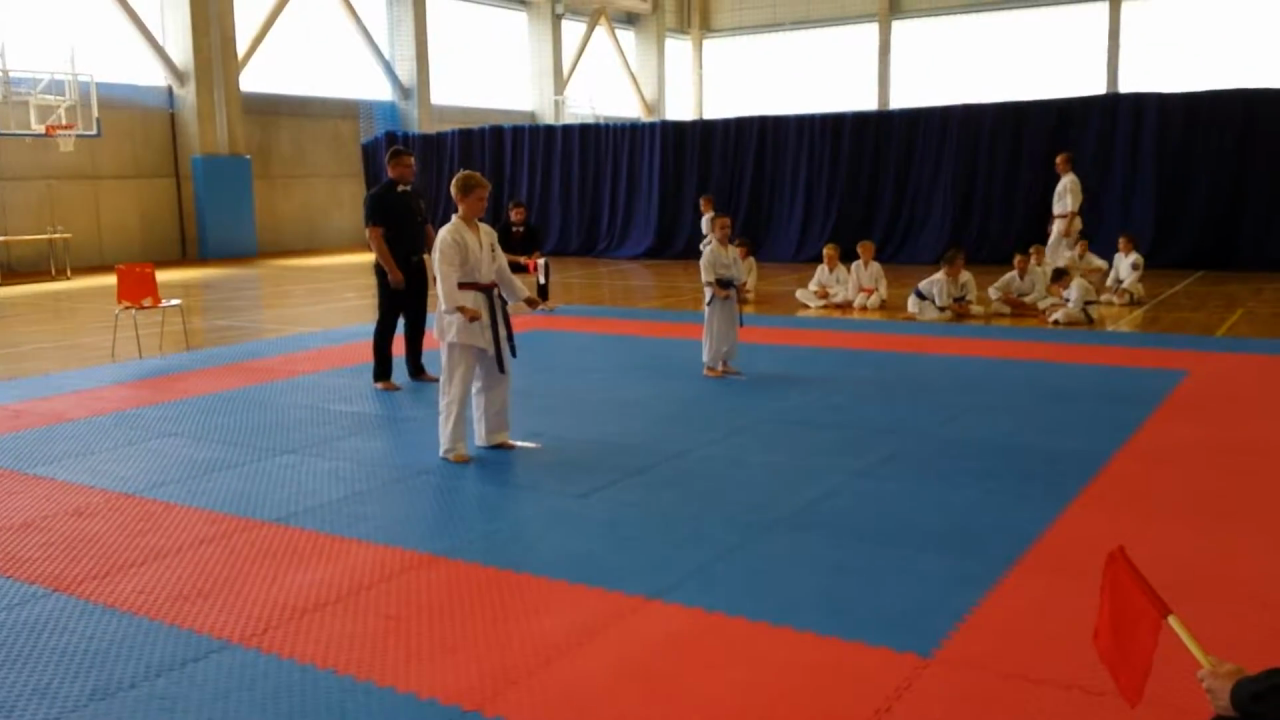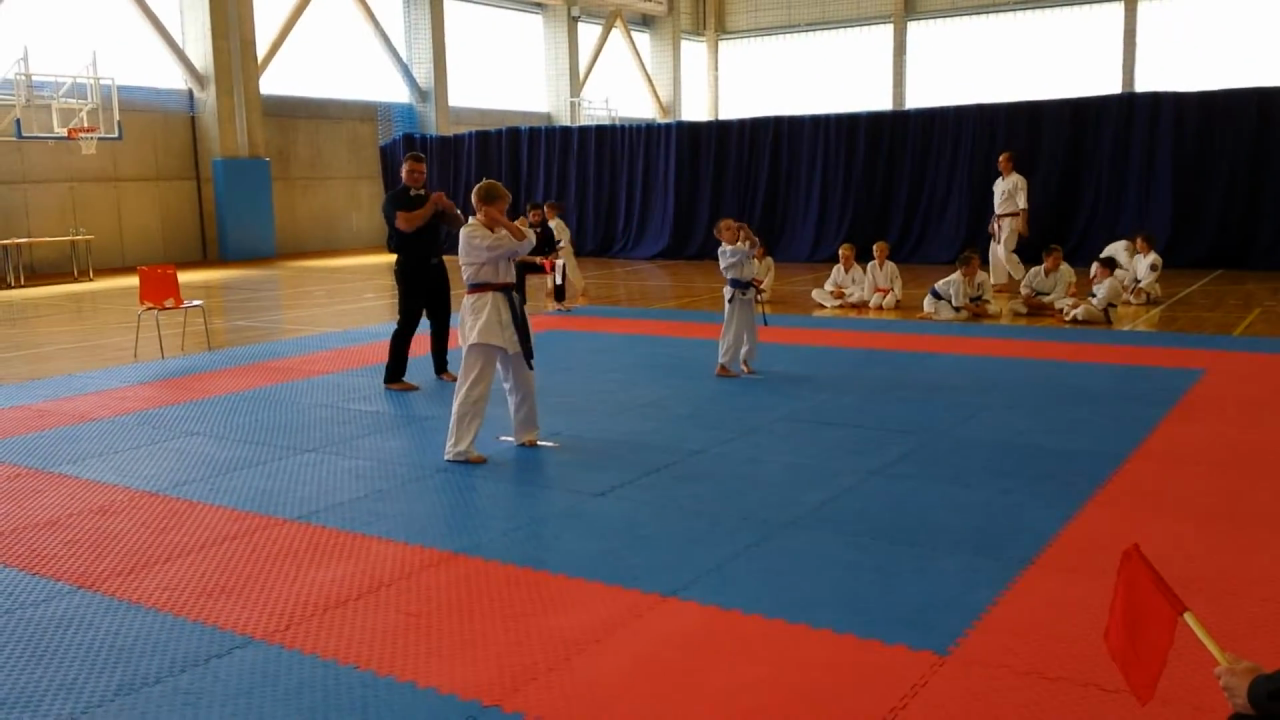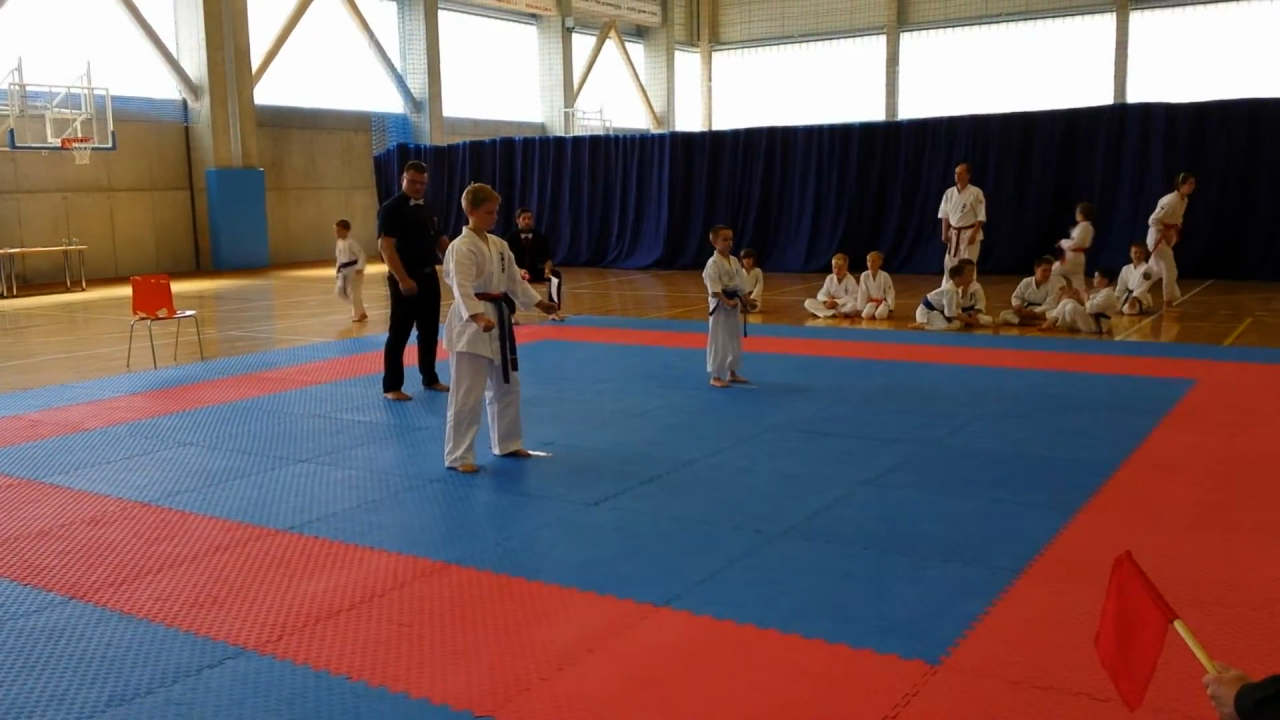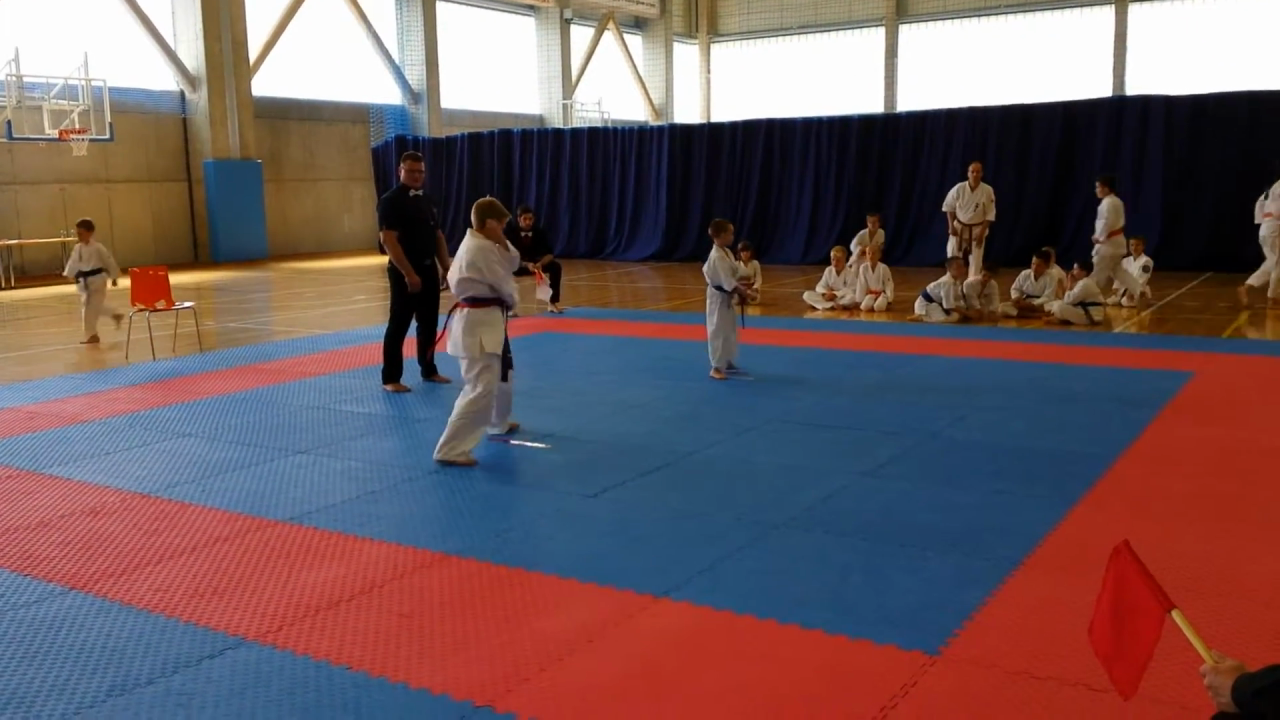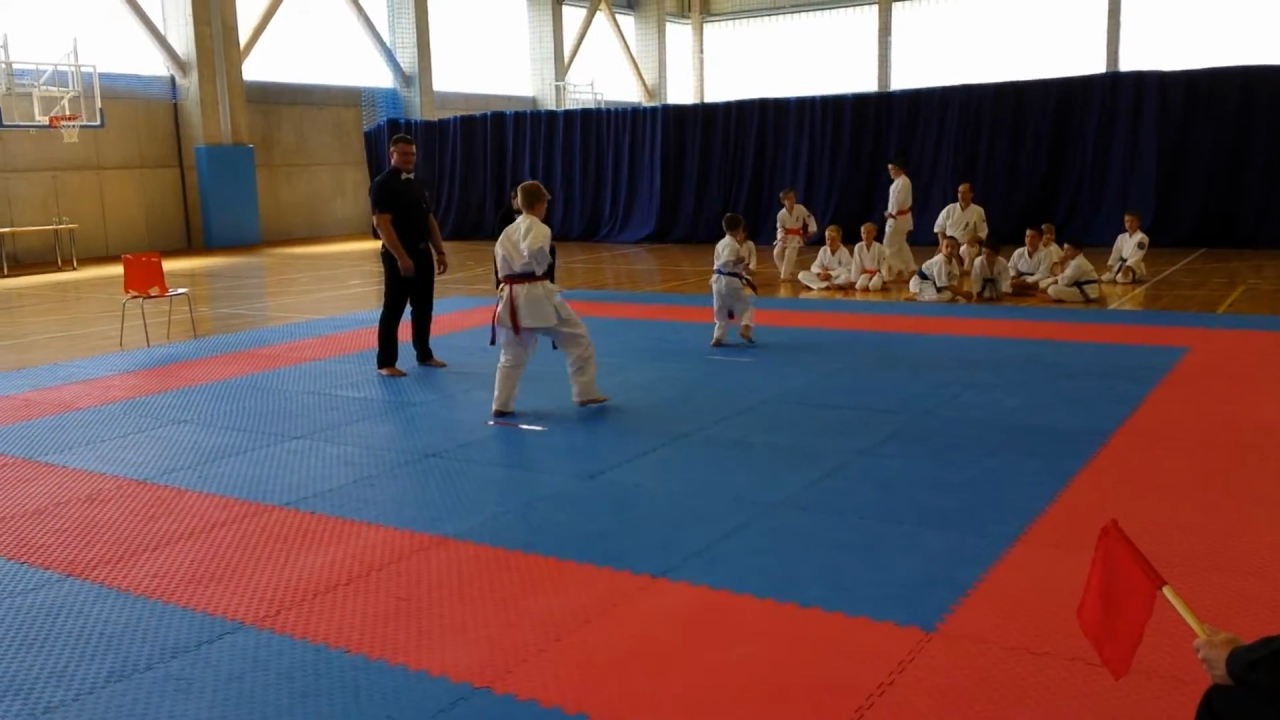
dt=1s
person 1, frame 1
left shoulder: (487, 233)
right shoulder: (449, 235)
left elbow: (501, 271)
right elbow: (446, 277)
left wrist: (523, 296)
right wrist: (461, 308)
left hip: (490, 309)
right hip: (462, 313)
left knee: (495, 377)
right knee: (457, 383)
left ankle: (492, 435)
right ankle: (452, 446)
person 1, frame 2
left shoulder: (498, 232)
right shoulder: (470, 233)
left elbow: (527, 241)
right elbow: (512, 245)
left wrist: (504, 222)
right wrist: (497, 224)
left hip: (508, 308)
right hip: (483, 311)
left knee: (522, 377)
right knee: (475, 383)
left ankle: (526, 432)
right ankle: (459, 448)
person 1, frame 3
left shoulder: (499, 245)
right shoulder: (462, 247)
left elbow: (514, 281)
right elbow: (462, 288)
left wrist: (539, 303)
right wrist: (478, 317)
left hip: (498, 319)
right hip: (471, 324)
left knee: (507, 387)
right knee: (467, 393)
left ankle: (507, 443)
right ankle: (458, 456)
person 1, frame 4
left shoulder: (479, 245)
right shoulder: (480, 249)
left elbow: (510, 263)
right elbow: (503, 281)
left wrist: (502, 242)
right wrist: (510, 300)
left hip: (485, 321)
right hip: (478, 324)
left knee: (501, 375)
right knee: (482, 388)
left ankle: (499, 423)
right ankle: (450, 451)
person 1, frame 5
left shoulder: (507, 232)
right shoulder: (539, 228)
left elbow: (504, 262)
right elbow: (535, 250)
right wrist: (541, 266)
left hip: (510, 295)
right hip: (538, 294)
left knee: (512, 356)
right knee: (578, 340)
left ankle: (501, 405)
right ankle: (586, 393)
person 2, frame 1
left shoulder: (414, 195)
right shoulder: (378, 196)
left elbow: (427, 230)
right elbow: (374, 237)
right wrist: (391, 270)
left hip: (416, 265)
right hip: (392, 268)
left knee: (417, 320)
right knee: (387, 322)
left ankle: (416, 369)
right ankle: (381, 376)
person 2, frame 2
left shoulder: (430, 198)
right shoulder: (394, 199)
left elbow: (457, 224)
right elbow: (406, 225)
left wrist: (449, 207)
right wrist: (431, 206)
left hip: (435, 266)
right hip: (410, 268)
left knee: (441, 318)
right knee: (407, 322)
left ankle: (441, 368)
right ankle: (393, 377)
person 2, frame 3
left shoulder: (428, 210)
right shoulder: (391, 209)
left elbow: (440, 241)
right elbow: (386, 247)
right wrist: (401, 278)
left hip: (429, 277)
right hip: (406, 280)
left knee: (429, 330)
right knee: (399, 333)
left ankle: (430, 378)
right ankle: (392, 386)
person 2, frame 4
left shoulder: (426, 200)
right shoulder: (391, 201)
left elbow: (438, 236)
right elbow: (388, 241)
left wrist: (446, 268)
right wrist: (408, 274)
left hip: (429, 270)
right hip: (404, 272)
left knee: (428, 323)
right knee: (399, 325)
left ankle: (429, 370)
right ankle: (390, 378)
person 2, frame 5
left shoulder: (417, 183)
right shoulder: (383, 184)
left elbow: (430, 220)
right elbow: (381, 224)
left wrist: (440, 252)
right wrist: (401, 257)
left hip: (422, 254)
right hip: (398, 256)
left knee: (423, 307)
right knee: (393, 309)
left ankle: (424, 354)
right ankle: (385, 363)
